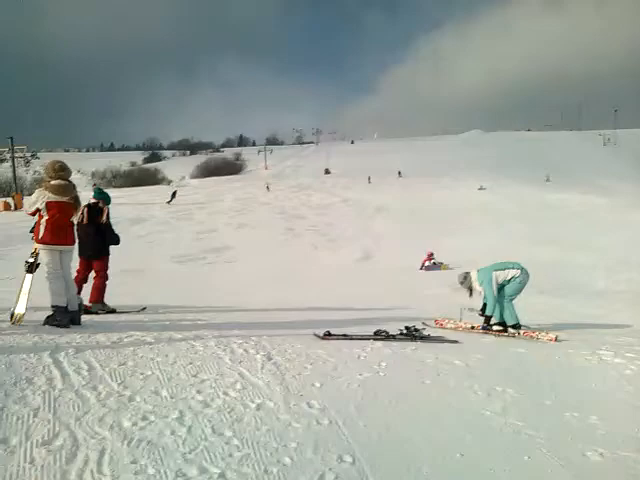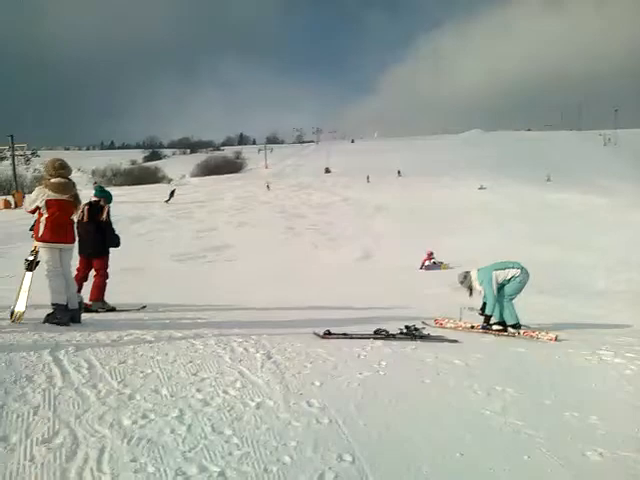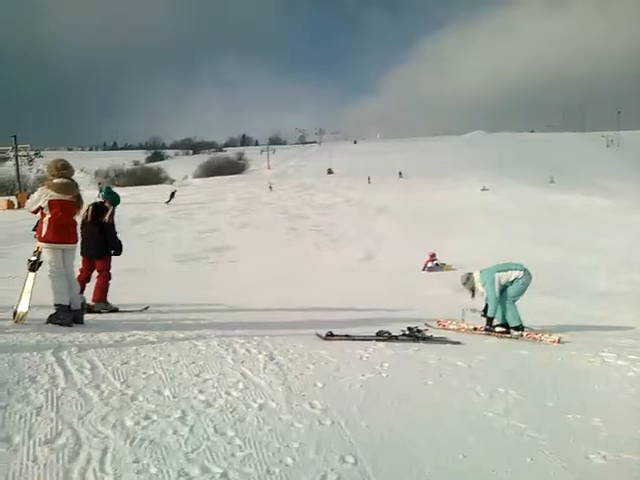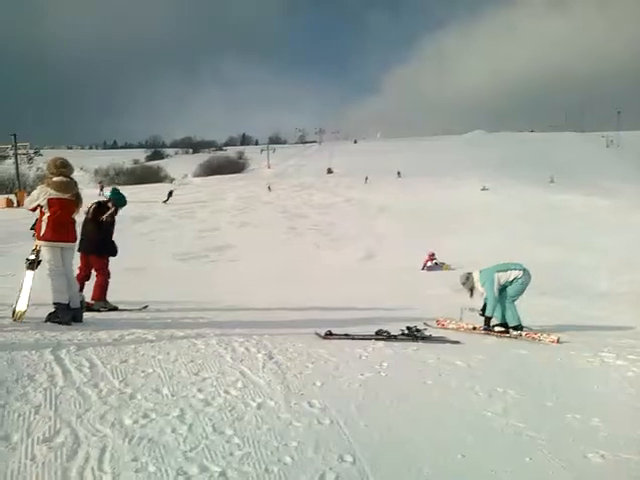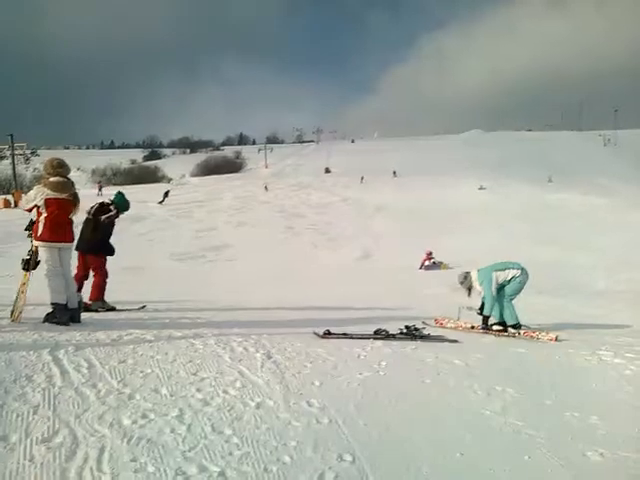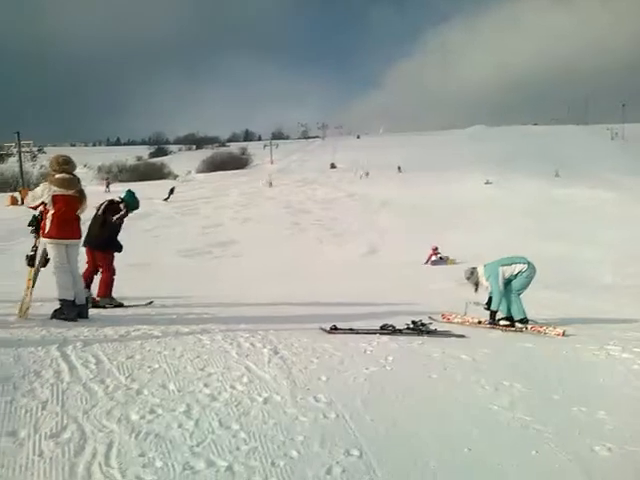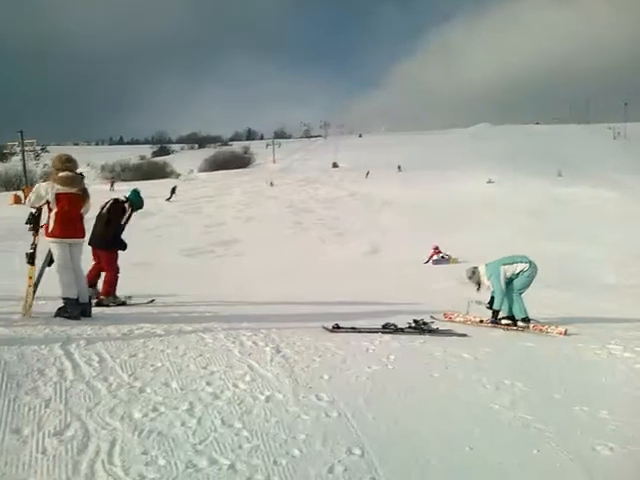
dt=0.1s
person 1, frame 1
left shoulder: (43, 193)
right shoulder: (73, 194)
left elbow: (29, 209)
left hip: (48, 240)
right hip: (67, 240)
left knee: (53, 275)
right knee: (66, 274)
left ankle: (60, 313)
right ankle: (73, 311)
person 1, frame 2
left shoulder: (43, 191)
right shoulder: (73, 192)
left elbow: (28, 207)
left hip: (48, 238)
right hip: (67, 239)
left knee: (53, 273)
right knee: (66, 273)
left ankle: (60, 312)
right ankle: (73, 309)
person 1, frame 3
left shoulder: (45, 191)
right shoulder: (75, 193)
left elbow: (30, 207)
left hip: (50, 238)
right hip: (70, 239)
left knee: (56, 273)
right knee: (69, 273)
left ankle: (63, 312)
right ankle: (76, 310)
person 1, frame 4
left shoulder: (44, 190)
right shoulder: (75, 191)
left elbow: (29, 204)
left hip: (49, 237)
right hip: (69, 237)
left knee: (55, 272)
right knee: (68, 272)
left ankle: (62, 310)
right ankle: (75, 308)
person 1, frame 5
left shoulder: (41, 190)
right shoulder: (72, 192)
left elbow: (24, 204)
left hip: (47, 237)
right hip: (66, 238)
left knee: (53, 272)
right knee: (65, 272)
left ankle: (60, 311)
right ankle: (73, 309)
person 1, frame 6
left shoulder: (48, 187)
right shoulder: (78, 189)
left elbow: (29, 202)
left hip: (54, 234)
right hip: (73, 234)
left knee: (60, 269)
right knee: (73, 268)
left ankle: (67, 307)
right ankle: (80, 305)
person 1, frame 7
left shoulder: (50, 186)
right shoulder: (82, 188)
left elbow: (31, 201)
left wrist: (38, 187)
left hip: (58, 233)
right hip: (77, 233)
left knee: (64, 268)
right knee: (76, 267)
left ankle: (70, 306)
right ankle: (83, 303)
